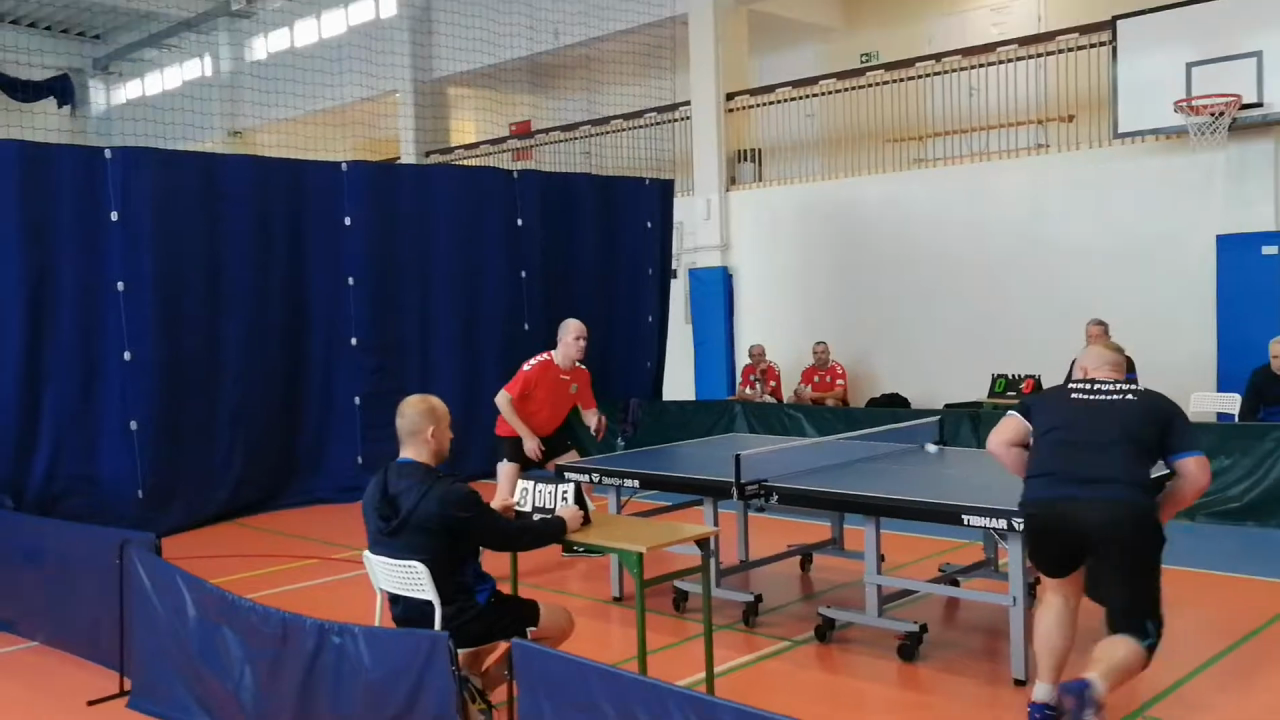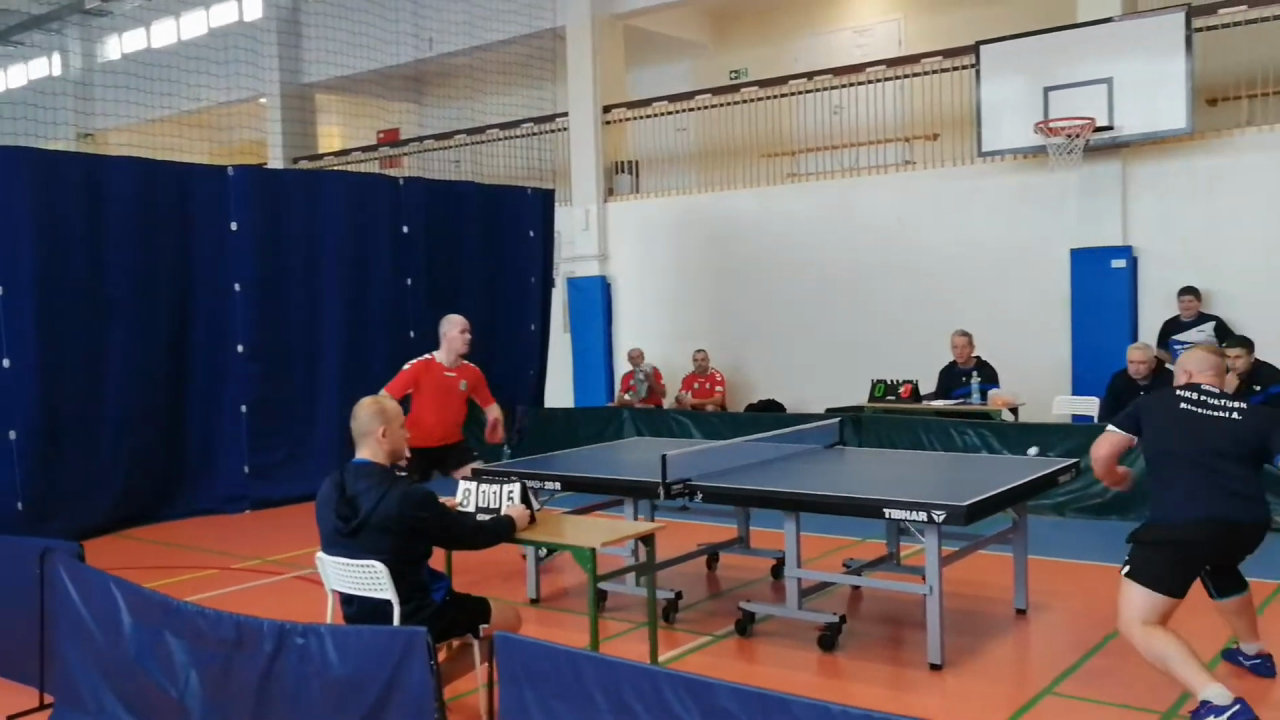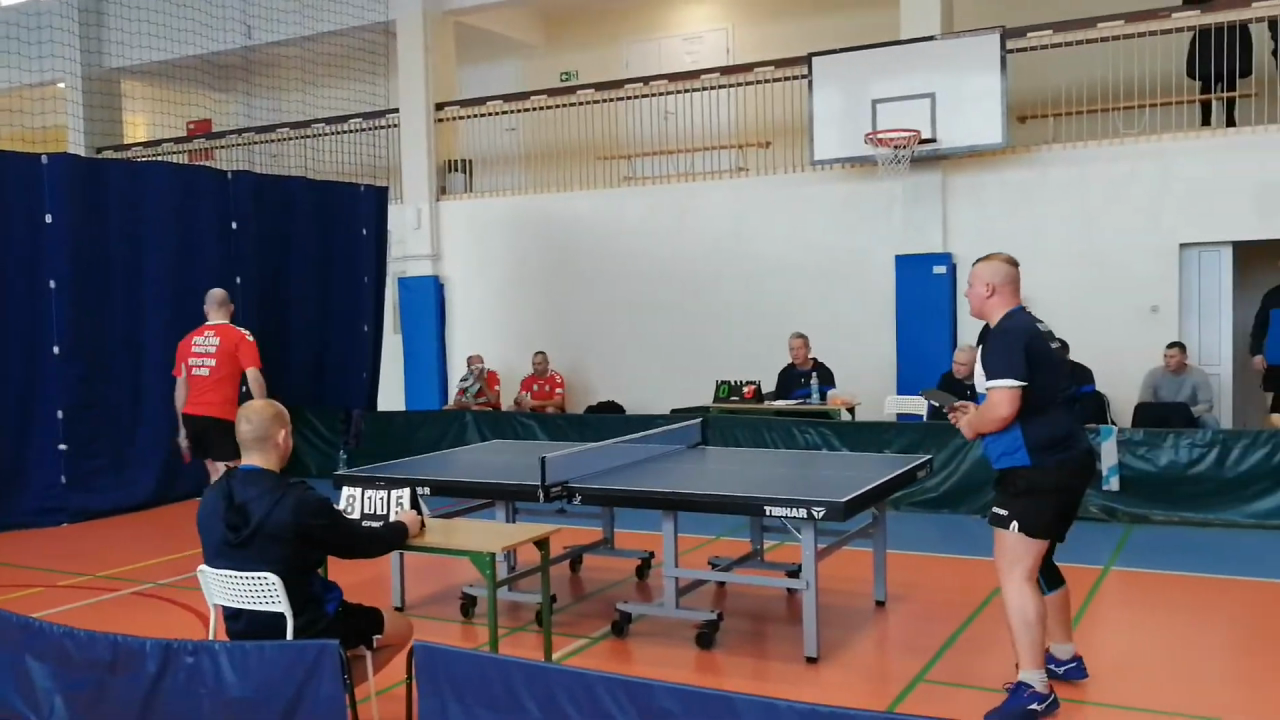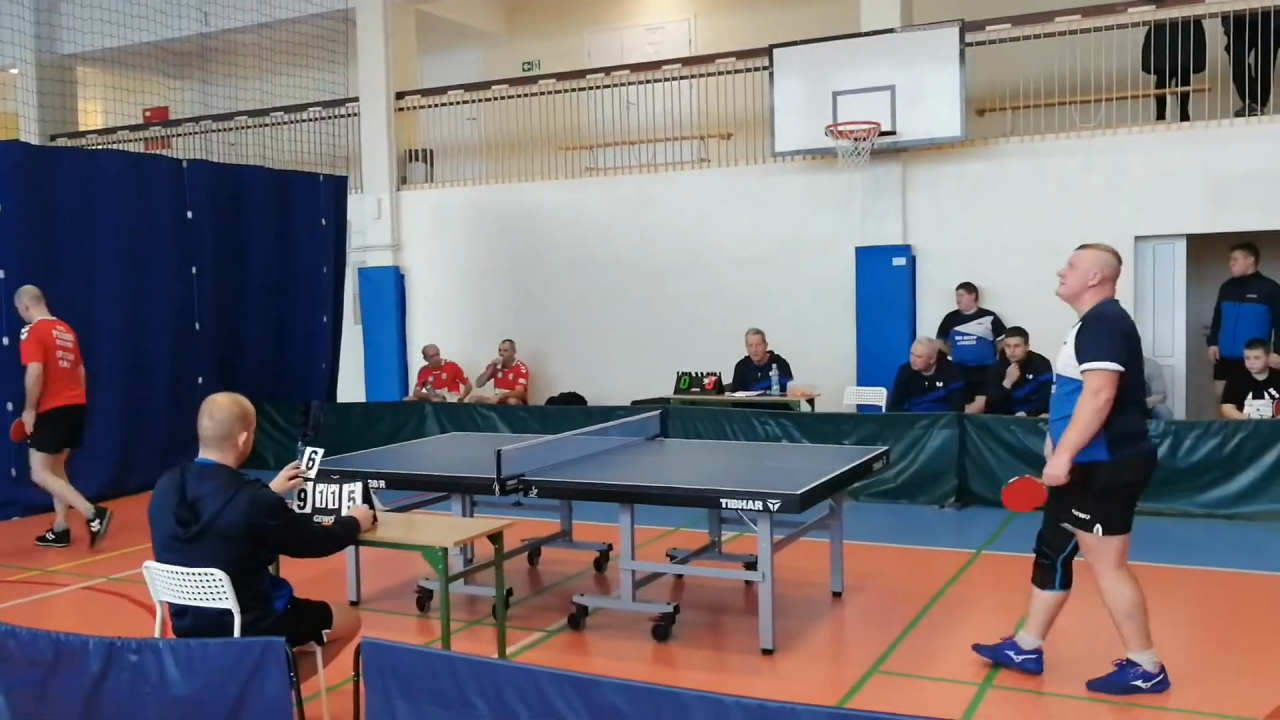
dt=1s
person 1, frame 1
left shoulder: (1049, 397)
right shoulder: (1159, 404)
left elbow: (998, 444)
right elbow: (1197, 476)
right wrist: (1155, 514)
left hip: (1043, 505)
right hip: (1119, 512)
left knee: (1059, 595)
right knee: (1136, 634)
person 1, frame 2
left shoulder: (1153, 403)
left elbow: (1101, 455)
left wrist: (1119, 479)
left hip: (1177, 524)
right hip: (1247, 522)
left knee: (1137, 623)
right knee: (1214, 564)
person 1, frame 3
left shoulder: (1005, 335)
right shoulder: (1030, 328)
left elbow: (1004, 409)
left wrist: (971, 425)
right wrist: (978, 410)
left hip: (1036, 471)
right hip: (1065, 462)
left knee: (1014, 573)
right knee: (1036, 563)
right ankle: (1064, 657)
person 1, frame 4
left shoulder: (1102, 322)
right shoulder: (1097, 322)
left elbow: (1100, 394)
left wrist: (1062, 454)
right wrist: (1060, 445)
left hip: (1107, 465)
right hip: (1093, 464)
left knee: (1106, 565)
right knee: (1051, 550)
left ankle: (1146, 667)
right ankle: (1026, 646)
person 2, frame 1
left shoulder: (378, 488)
right shoulder: (447, 494)
right elbow: (511, 537)
left wrist: (485, 513)
right wrist: (561, 523)
left hip: (410, 611)
right hip: (450, 618)
left knee: (497, 603)
right knee: (560, 622)
left ankle: (468, 680)
right ankle: (473, 690)
person 2, frame 2
left shoulder: (330, 489)
right shoulder: (405, 495)
right elbow: (467, 536)
left wrist: (434, 512)
right wrist: (509, 522)
left hip: (359, 611)
right hip: (407, 615)
left knee: (452, 600)
right knee: (509, 619)
person 2, frame 3
left shoulder: (212, 499)
right shoulder: (298, 502)
right elbow: (361, 544)
left wrist: (326, 519)
right wrist: (402, 528)
right hip: (300, 629)
right knee: (401, 628)
person 2, frame 4
left shoulder: (166, 487)
right shoulder: (252, 501)
right elbow: (314, 543)
right wrist: (354, 523)
right hip: (246, 627)
right knee: (348, 619)
person 3, frame 1
left shoulder: (582, 374)
right shoulder: (537, 366)
left elbow: (588, 410)
right elbow: (502, 399)
left wrist: (595, 421)
right wrist: (527, 436)
left hip: (549, 435)
right hip: (515, 435)
right knee: (505, 498)
left ankle: (575, 542)
person 3, frame 2
left shoulder: (471, 373)
right shoulder: (418, 368)
left elbow: (490, 405)
left wrist: (495, 422)
left hip: (452, 447)
right hip: (416, 449)
person 3, frame 3
left shoulder: (188, 341)
right shoulder: (241, 337)
left elbow: (180, 387)
right elbow: (253, 377)
left wrist: (182, 428)
left hip: (192, 418)
right hip: (220, 419)
left knee: (218, 478)
person 3, frame 4
left shoulder: (32, 332)
right shoulder: (66, 330)
left elbow: (35, 372)
right elbow: (81, 371)
left wrist: (29, 409)
left hip: (52, 409)
right hip: (76, 406)
left knee: (41, 474)
right knee: (55, 470)
left ankle: (94, 513)
right ankle: (60, 531)
